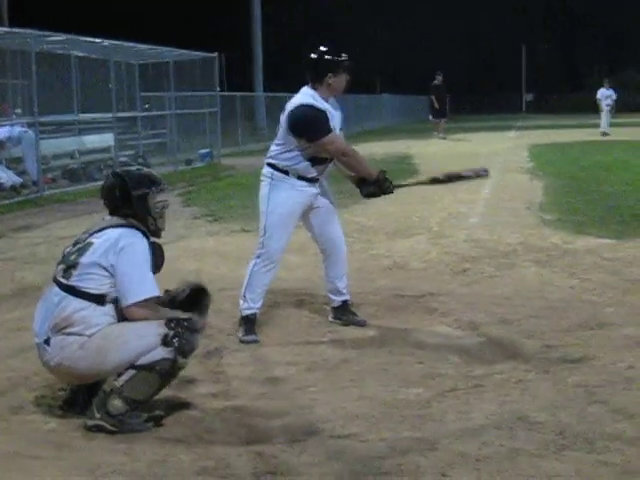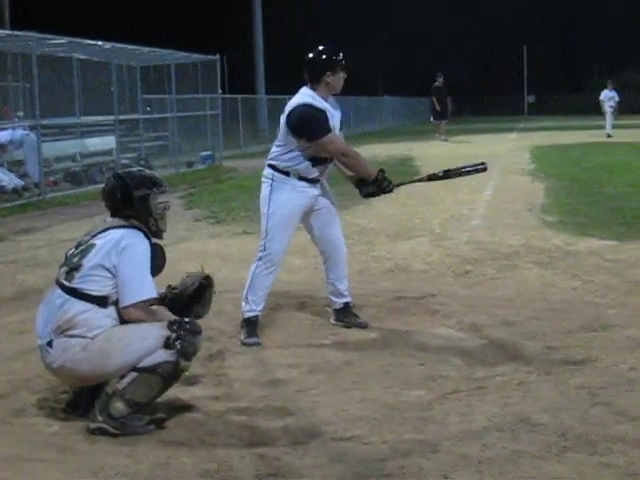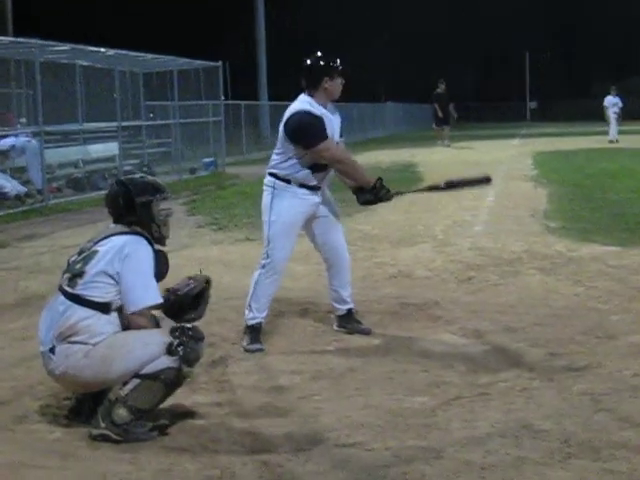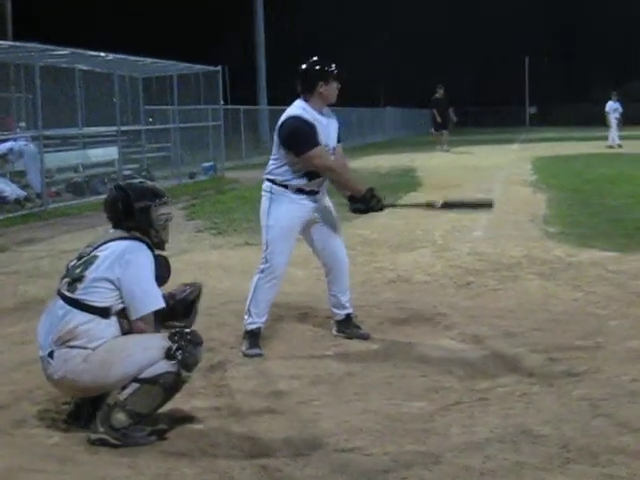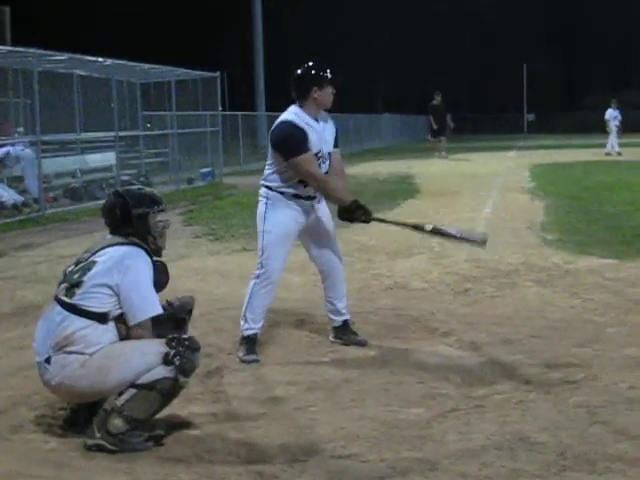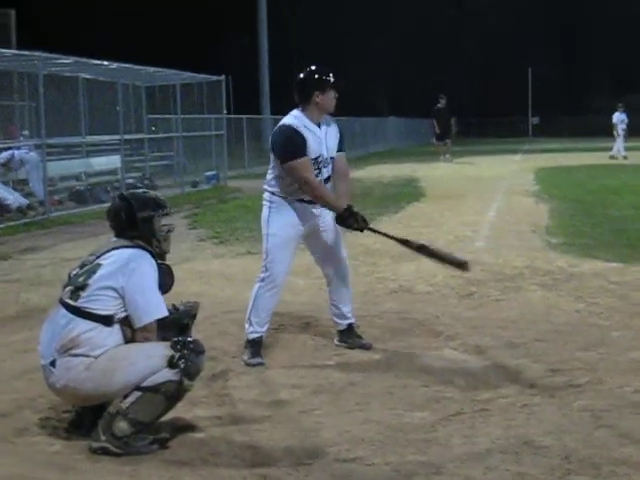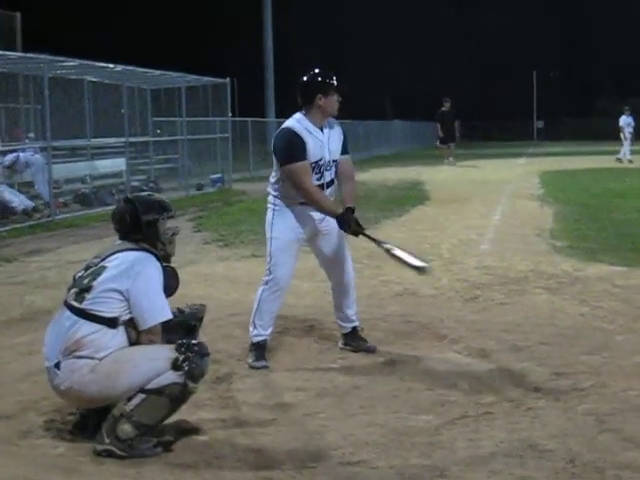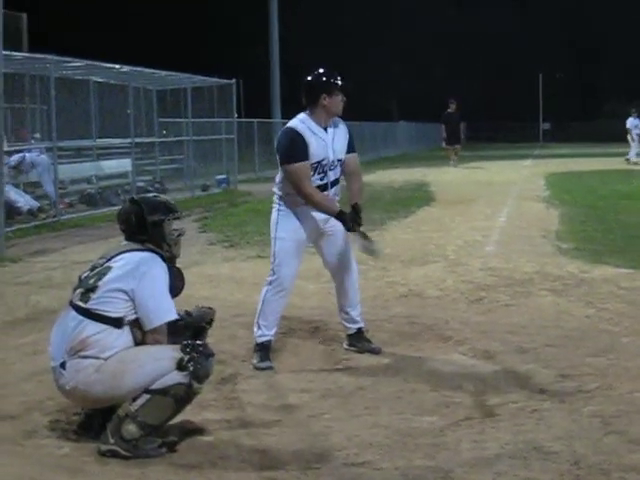
dt=0.1s
person 1, frame 1
left shoulder: (329, 104)
right shoulder: (306, 110)
left elbow: (340, 150)
right elbow: (342, 152)
left wrist: (359, 180)
right wrist: (376, 177)
left hip: (315, 184)
right hip: (284, 185)
left knee: (335, 245)
right knee: (270, 251)
left ankle: (340, 305)
right ankle: (248, 316)
person 1, frame 2
left shoulder: (328, 104)
right shoulder: (306, 109)
left elbow: (339, 151)
right elbow: (342, 152)
left wrist: (358, 181)
right wrist: (376, 176)
left hip: (316, 185)
right hip: (285, 186)
left knee: (335, 247)
right knee: (271, 253)
left ankle: (341, 308)
right ankle: (250, 318)
person 1, frame 3
left shoulder: (330, 112)
right shoulder: (303, 116)
left elbow: (341, 156)
right elbow: (337, 160)
left wrist: (358, 187)
right wrist: (373, 184)
left hip: (318, 192)
right hip: (287, 194)
left knee: (338, 254)
right knee: (274, 260)
left ankle: (345, 314)
right ankle: (253, 325)
person 1, frame 4
left shoulder: (328, 117)
right shoulder: (297, 122)
left elbow: (337, 162)
right elbow: (328, 168)
left wrist: (353, 195)
right wrist: (365, 193)
left hip: (316, 197)
right hip: (285, 199)
left knee: (337, 259)
right knee: (273, 266)
left ankle: (343, 319)
right ankle: (252, 330)
person 1, frame 5
left shoulder: (327, 123)
right shoulder: (289, 127)
left elbow: (335, 168)
right elbow: (314, 176)
left wrist: (345, 204)
right wrist: (350, 203)
left hip: (315, 203)
right hip: (280, 205)
left knee: (334, 264)
right knee: (269, 271)
left ankle: (340, 325)
right ankle: (249, 336)
person 1, frame 6
left shoulder: (331, 127)
right shoulder: (289, 131)
left elbow: (340, 173)
right elbow: (308, 181)
left wrist: (343, 209)
right wrist: (343, 210)
left hip: (319, 208)
right hip: (284, 209)
left knee: (338, 268)
right knee: (273, 275)
left ankle: (345, 328)
right ankle: (253, 339)
person 1, frame 7
left shoulder: (336, 130)
right shoulder: (290, 134)
left elbow: (345, 174)
right elbow: (304, 187)
left wrist: (348, 210)
right wrist: (337, 213)
left hip: (325, 211)
right hip: (288, 211)
left knee: (343, 271)
right knee: (277, 278)
left ankle: (349, 332)
right ankle: (258, 342)
person 1, frame 8
left shoulder: (341, 129)
right shoulder: (294, 134)
left elbow: (353, 172)
right elbow: (303, 188)
left wrist: (354, 208)
right wrist: (338, 213)
left hip: (329, 211)
right hip: (293, 212)
left knee: (347, 272)
right knee: (281, 278)
left ankle: (354, 333)
right ankle: (262, 343)
person 2, frame 1
left shoulder: (104, 232)
right shoulder: (130, 239)
right elbow: (138, 311)
right wrist: (181, 317)
left hip: (54, 345)
right hip: (72, 350)
left knee: (150, 323)
right knee: (182, 333)
left ankle: (88, 391)
right ankle: (111, 410)
person 2, frame 2
left shoulder: (106, 233)
right shoulder: (132, 239)
right elbow: (134, 312)
right wrist: (174, 322)
left hip: (56, 347)
right hip: (74, 352)
left knee: (147, 323)
right knee: (185, 335)
left ankle: (89, 393)
right ankle: (113, 413)
person 2, frame 3
left shoulder: (108, 240)
right shoulder: (134, 246)
right elbow: (139, 320)
left wrist: (167, 295)
right wrist: (166, 329)
left hip: (57, 354)
right hip: (76, 358)
left knee: (152, 328)
right knee: (187, 341)
left ankle: (92, 400)
right ankle: (115, 419)
person 2, frame 4
left shoulder: (108, 245)
right shoulder: (134, 251)
right elbow: (142, 325)
left wrist: (168, 300)
right wrist: (169, 334)
left hip: (56, 358)
right hip: (75, 363)
left knee: (150, 333)
right knee: (186, 345)
left ankle: (90, 405)
right ankle: (114, 424)
person 2, frame 5
left shoulder: (104, 251)
right shoulder: (133, 256)
right elbow: (140, 332)
left wrist: (167, 311)
left hip: (53, 364)
right hip: (72, 369)
right knee: (183, 351)
left ankle: (87, 410)
right ankle: (110, 429)
person 2, frame 6
left shoulder: (109, 254)
right shoulder: (138, 259)
right elbow: (146, 334)
left wrist: (168, 316)
left hip: (58, 367)
right hip: (77, 372)
right knee: (189, 354)
left ankle: (93, 412)
right ankle: (115, 433)
person 2, frame 7
left shoulder: (113, 257)
right shoulder: (143, 261)
right elbow: (151, 337)
left hip: (62, 370)
right hip: (81, 374)
right knee: (193, 357)
left ankle: (97, 414)
right ankle: (119, 435)
person 2, frame 8
left shoulder: (119, 257)
right shoulder: (149, 262)
right elbow: (156, 337)
left wrist: (186, 320)
left hip: (68, 369)
right hip: (87, 375)
right knee: (198, 357)
left ankle: (102, 414)
right ankle: (124, 435)
